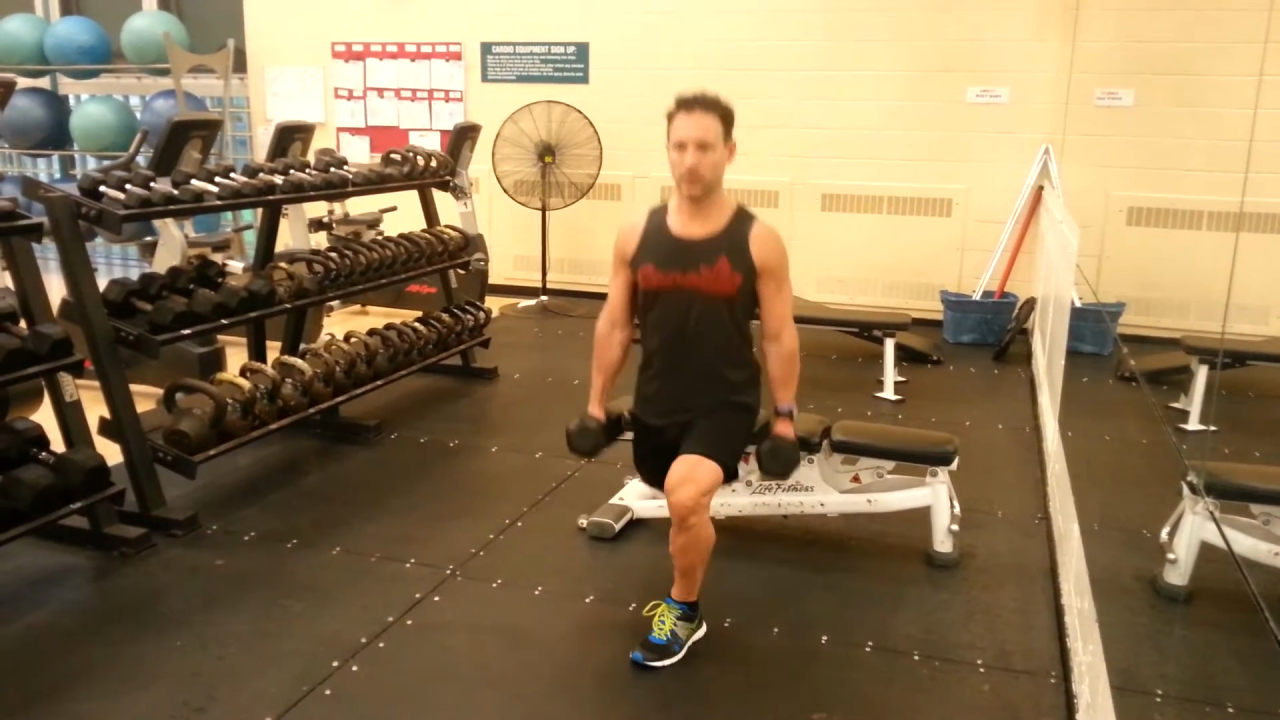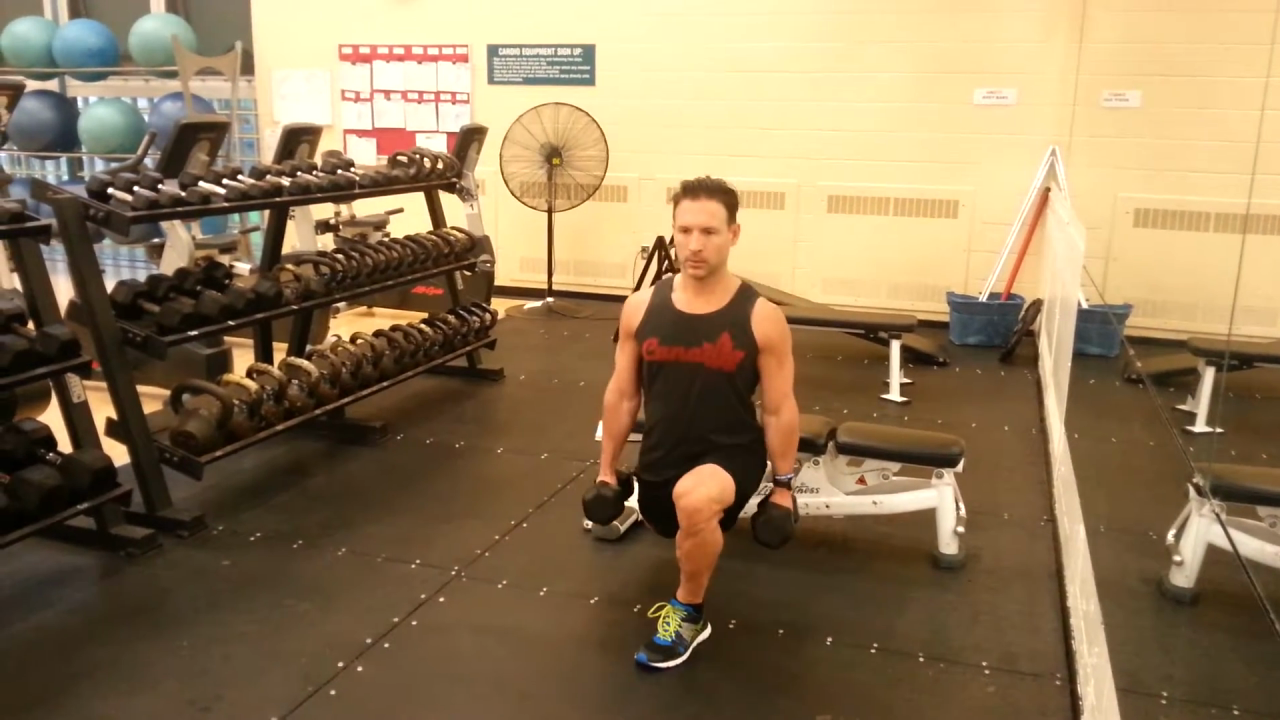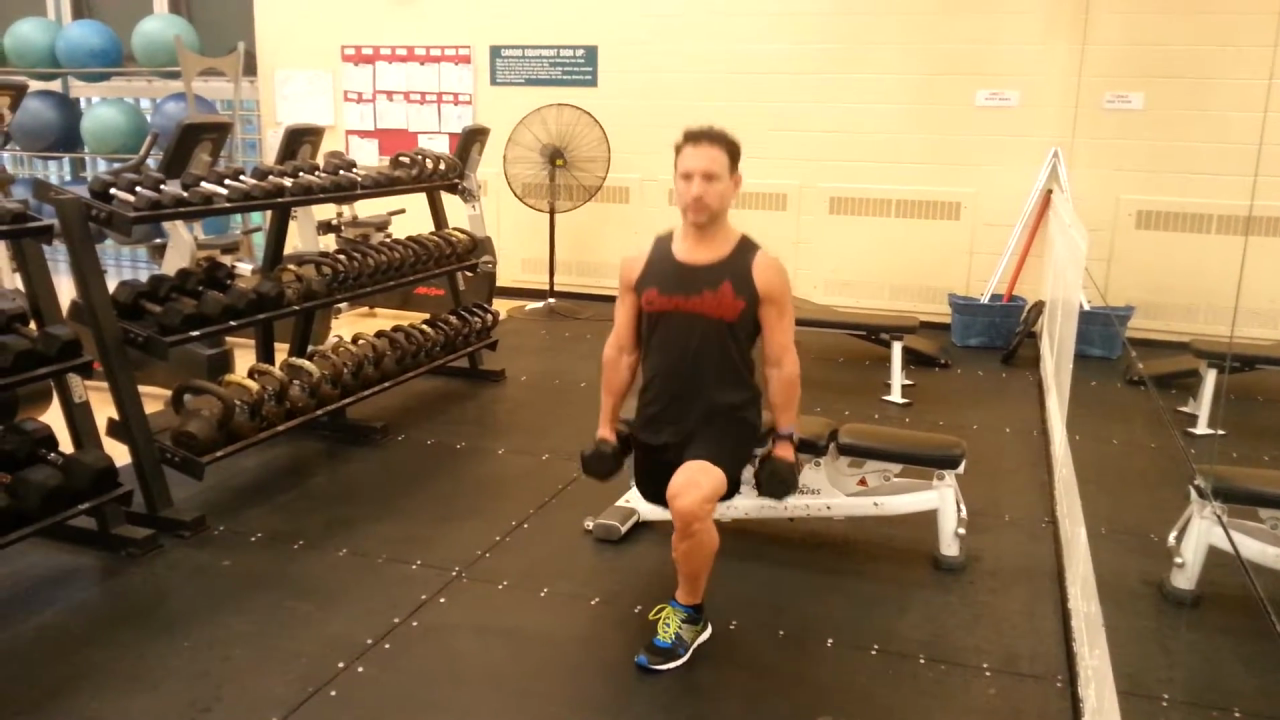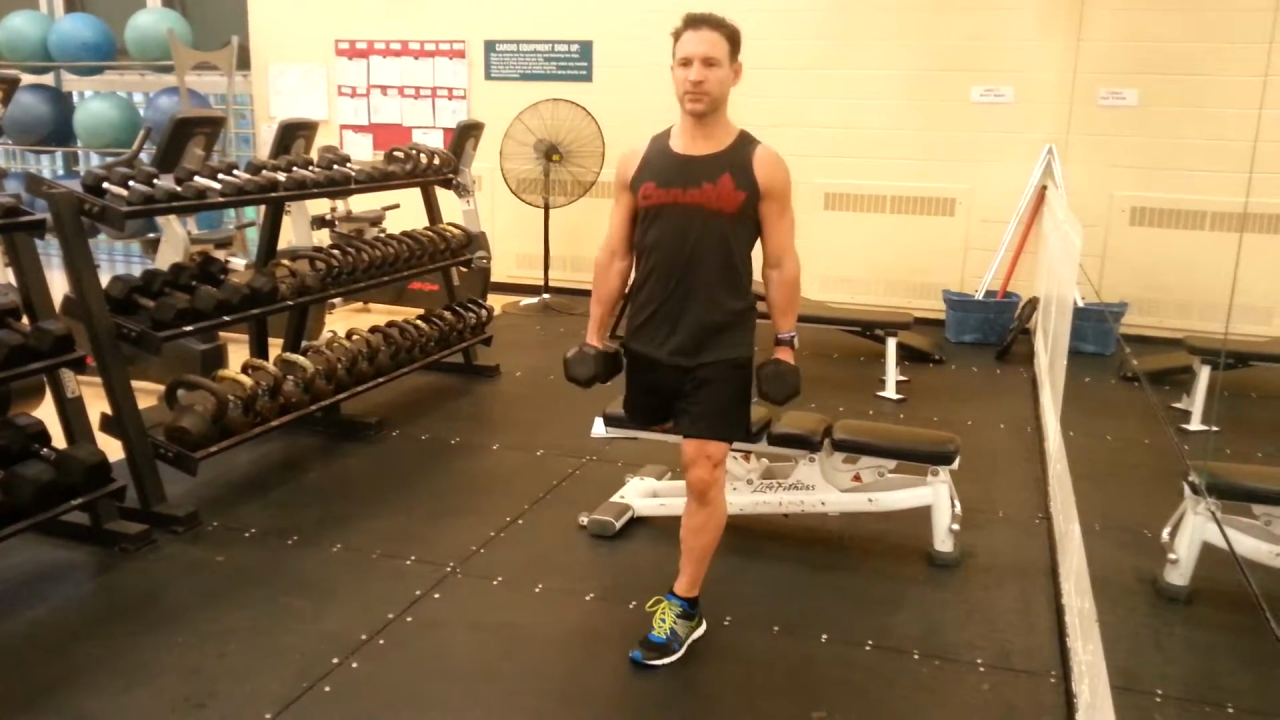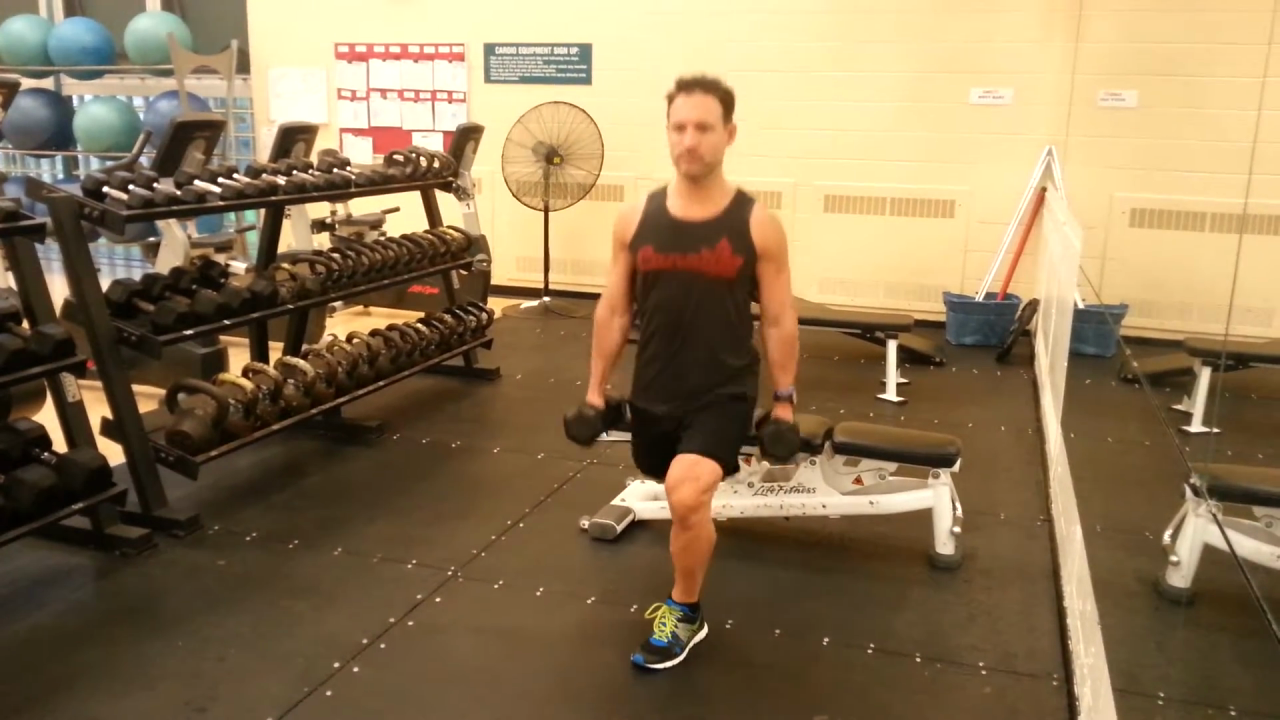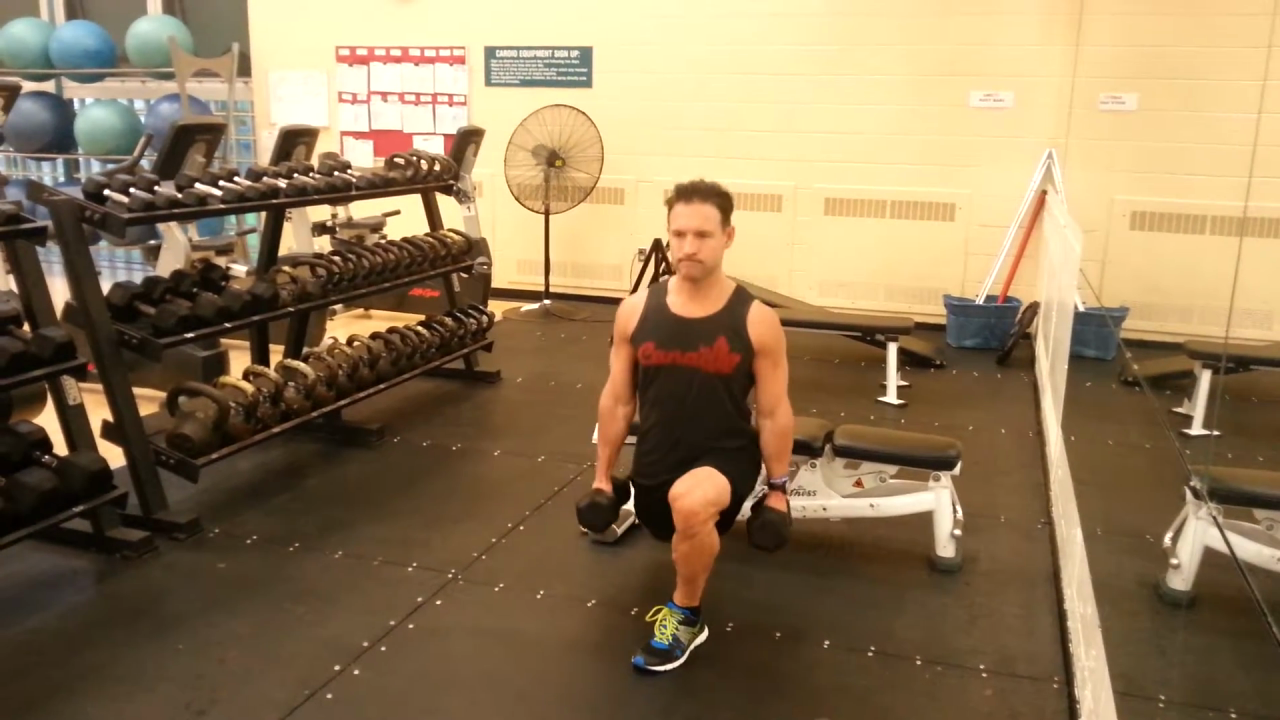
dt=0.5s
person 1, frame 1
left shoulder: (758, 242)
right shoulder: (636, 235)
left elbow: (780, 337)
right elbow: (614, 325)
left wrist: (784, 415)
right wrist: (597, 401)
left hip: (724, 402)
right hip: (657, 401)
left knee: (685, 497)
right knee: (670, 487)
left ankle: (684, 612)
person 1, frame 2
left shoulder: (762, 319)
right shoulder: (641, 308)
left elbow: (780, 411)
right elbow: (622, 395)
left wrist: (782, 485)
right wrist: (606, 467)
left hip: (731, 451)
right hip: (660, 458)
left knee: (695, 501)
left ankle: (688, 614)
person 1, frame 3
left shoulder: (761, 270)
right shoulder: (642, 262)
left elbow: (781, 363)
right elbow: (622, 350)
left wrist: (784, 439)
right wrist: (606, 421)
left hip: (727, 417)
right hip: (658, 419)
left knee: (688, 505)
right knee: (669, 499)
left ankle: (689, 615)
person 1, frame 4
left shoulder: (761, 165)
right shoulder: (639, 160)
left elbow: (781, 264)
right elbow: (615, 255)
left wrist: (784, 344)
right wrist: (595, 331)
left hip: (720, 348)
right hip: (649, 340)
left knee: (703, 475)
right knee: (680, 444)
left ankle: (685, 606)
person 1, frame 5
left shoulder: (757, 225)
right shoulder: (635, 220)
left elbow: (779, 321)
right elbow: (613, 312)
left wrist: (784, 399)
right wrist: (596, 387)
left hip: (723, 391)
right hip: (654, 389)
left knee: (686, 495)
right knee: (672, 483)
left ankle: (685, 614)
person 1, frame 6
left shoulder: (756, 321)
right shoulder: (636, 311)
left elbow: (775, 414)
right elbow: (617, 400)
left wrist: (777, 487)
right wrist: (602, 472)
left hip: (726, 454)
right hip: (656, 461)
left knee: (691, 505)
left ankle: (685, 618)
